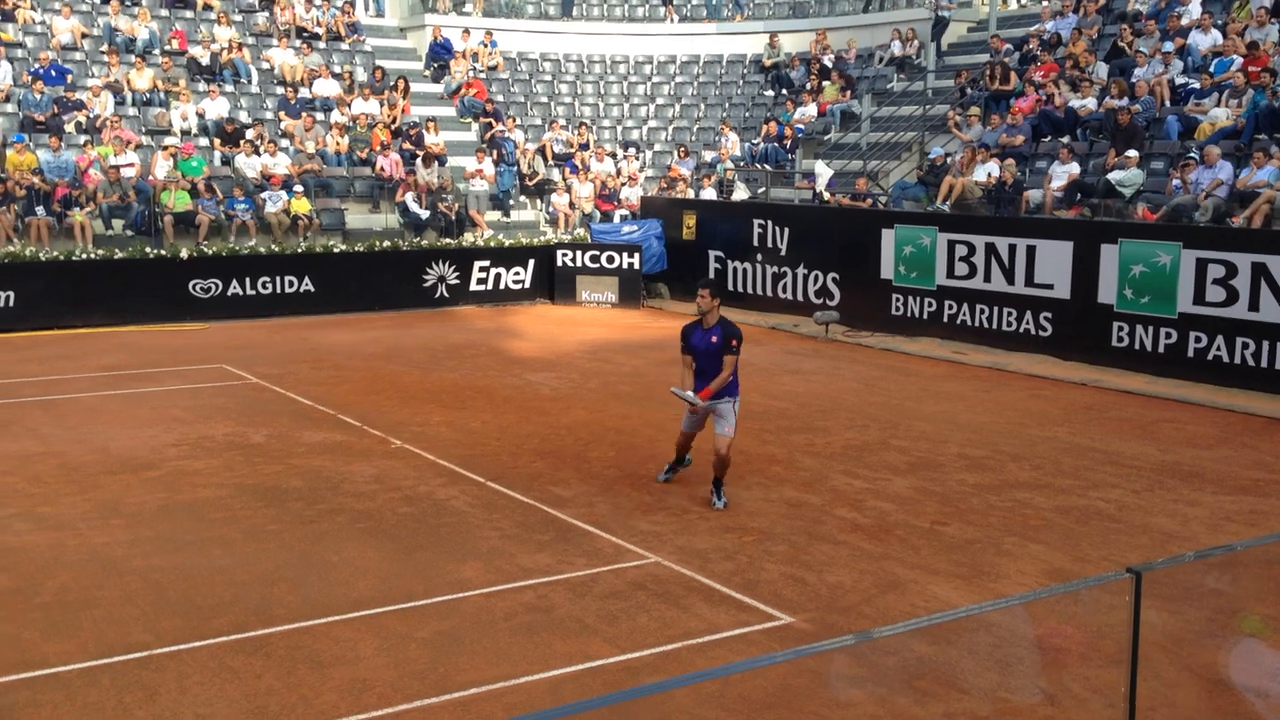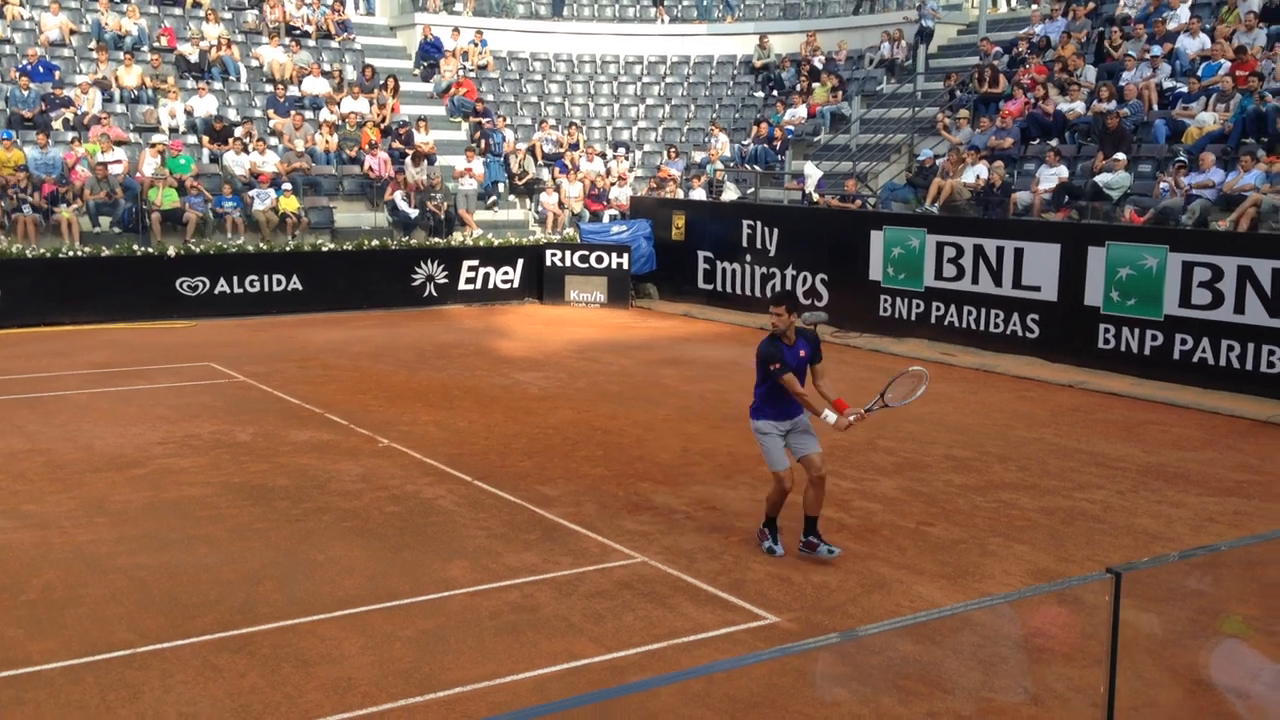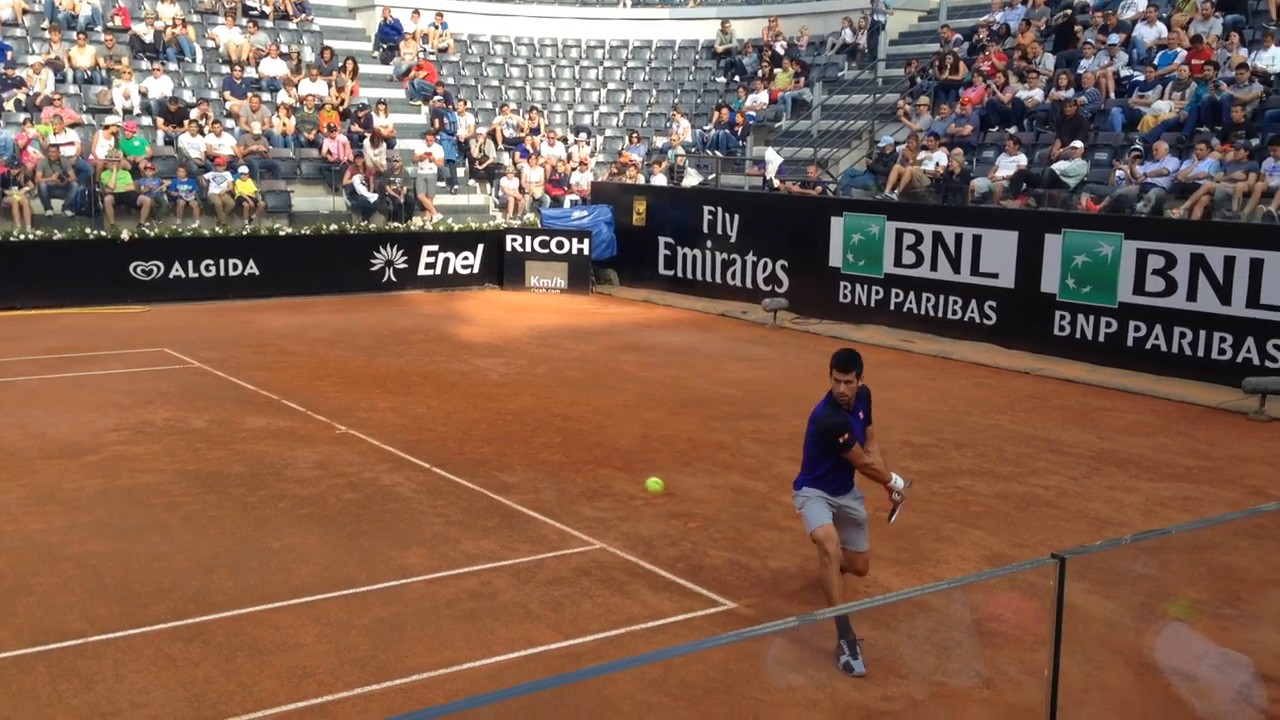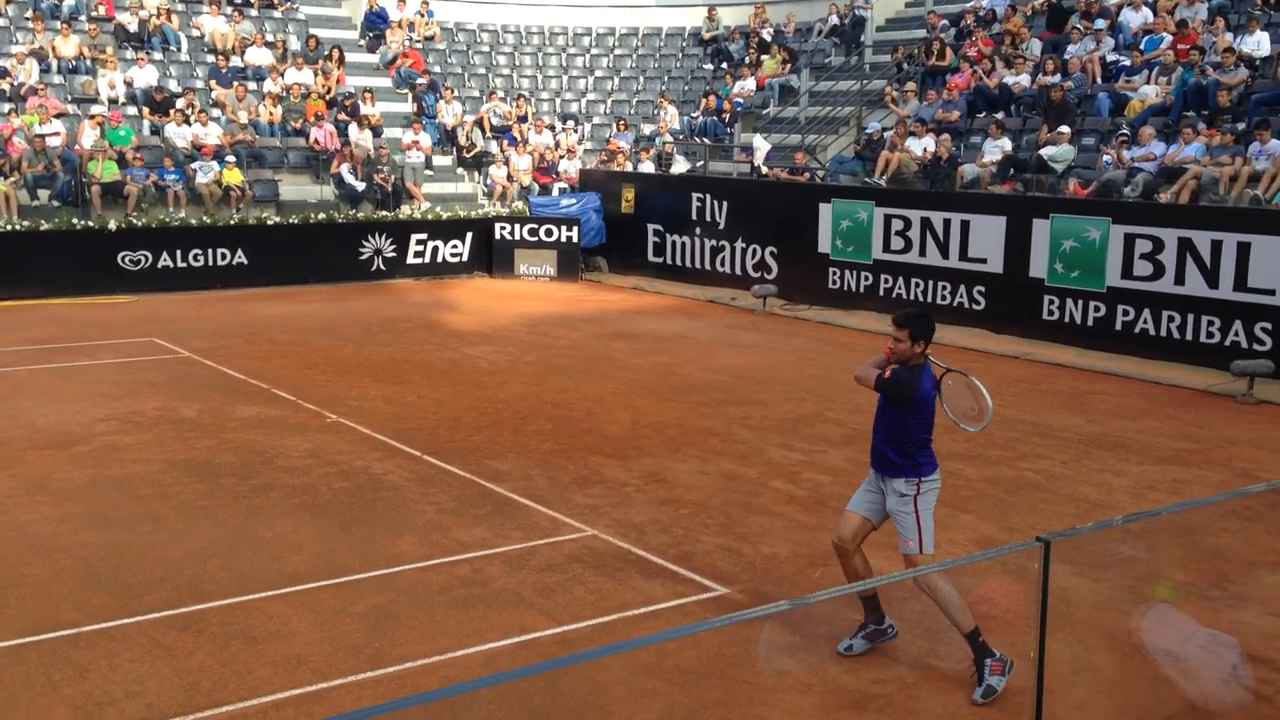
dt=0.5s
person 1, frame 1
left shoulder: (731, 331)
right shoulder: (689, 331)
left elbow: (727, 373)
right elbow: (687, 368)
left wrist: (704, 396)
left hip: (725, 398)
right hip: (697, 396)
left knee: (722, 451)
right knee: (684, 440)
left ankle: (718, 486)
right ankle: (680, 461)
person 1, frame 2
left shoulder: (810, 338)
right shoulder: (768, 350)
left elbow: (819, 380)
right elbow: (798, 392)
left wrist: (844, 409)
right wrist: (832, 420)
left hip: (797, 417)
right hip: (767, 420)
left knee: (818, 472)
right knee: (785, 484)
left ankle: (811, 537)
right ankle: (768, 530)
person 1, frame 3
left shoulder: (861, 397)
right shoulder: (825, 418)
left elbow: (869, 432)
right elbow: (862, 462)
left wrist: (887, 480)
right wrist: (894, 481)
left hip: (848, 493)
right hip: (811, 492)
left knee: (858, 567)
right knee: (828, 546)
left ankle: (830, 569)
right ankle: (846, 639)
person 1, frame 4
left shoulder: (909, 384)
right shoulder: (914, 369)
left elbow: (862, 374)
left wrist: (889, 354)
right wrist: (895, 351)
left hip: (913, 484)
right hip: (883, 476)
left knee: (923, 573)
right knee: (843, 541)
left ankle: (989, 658)
right ankle: (876, 622)
